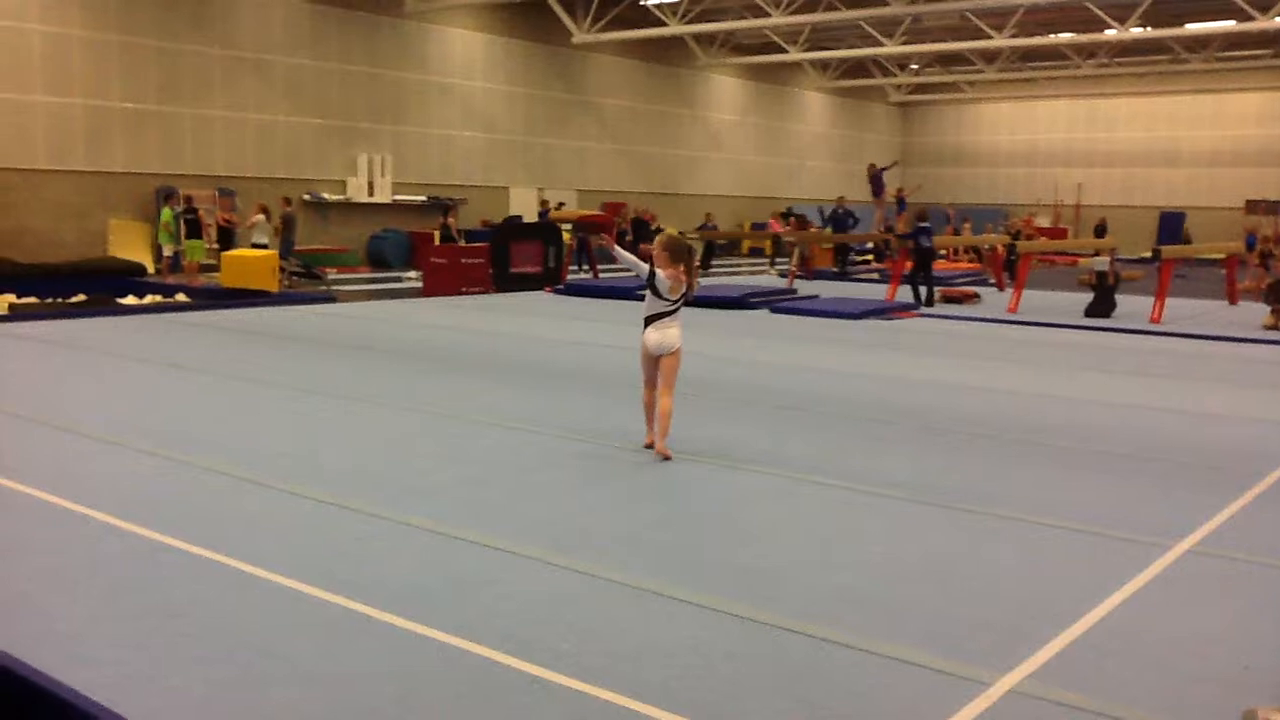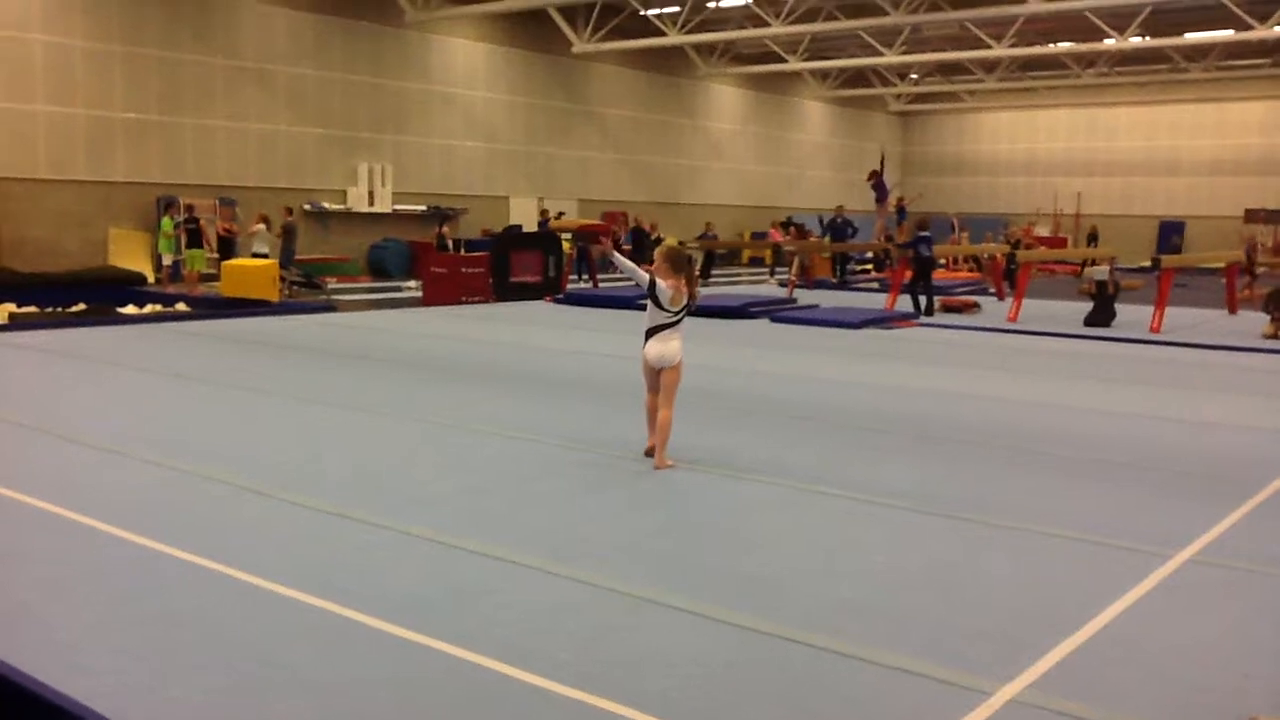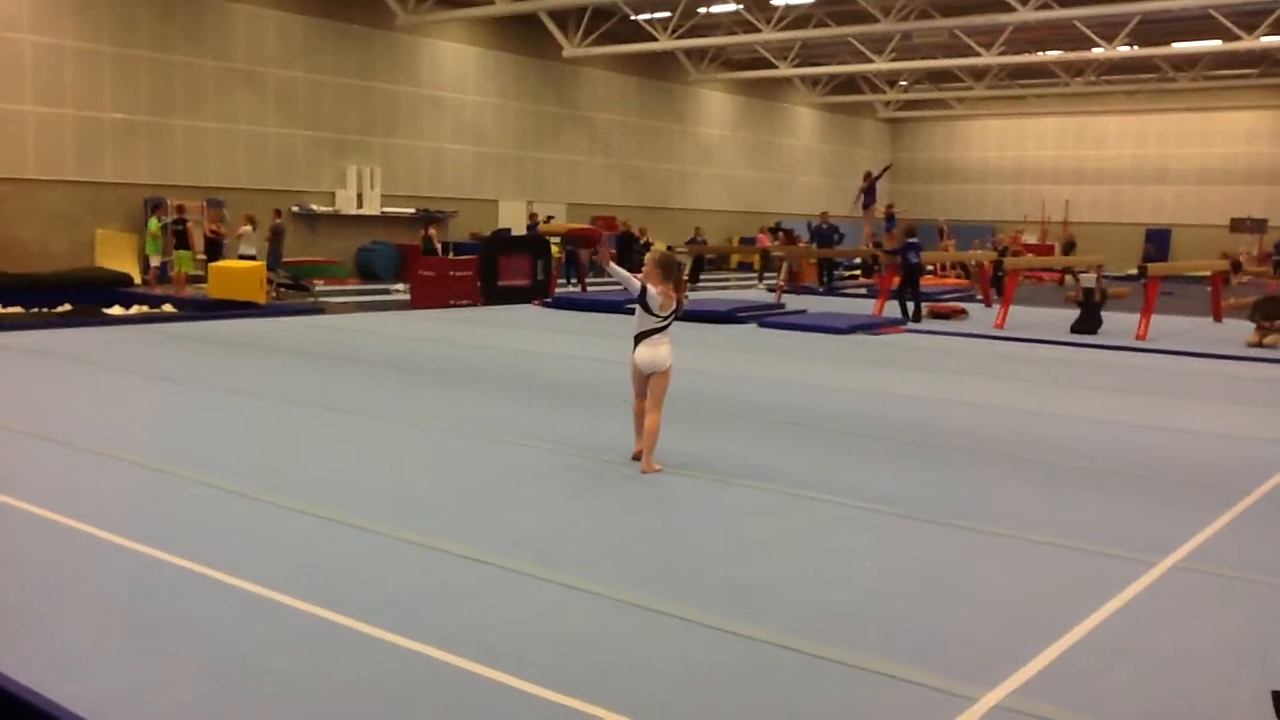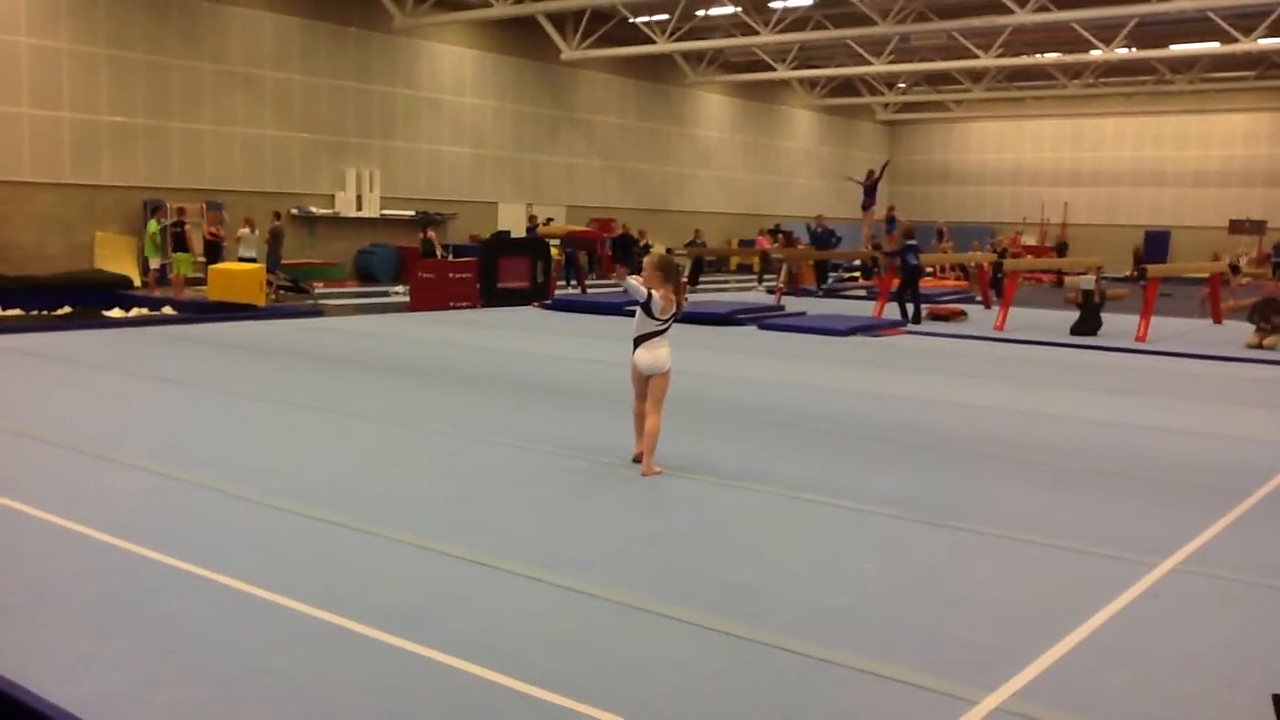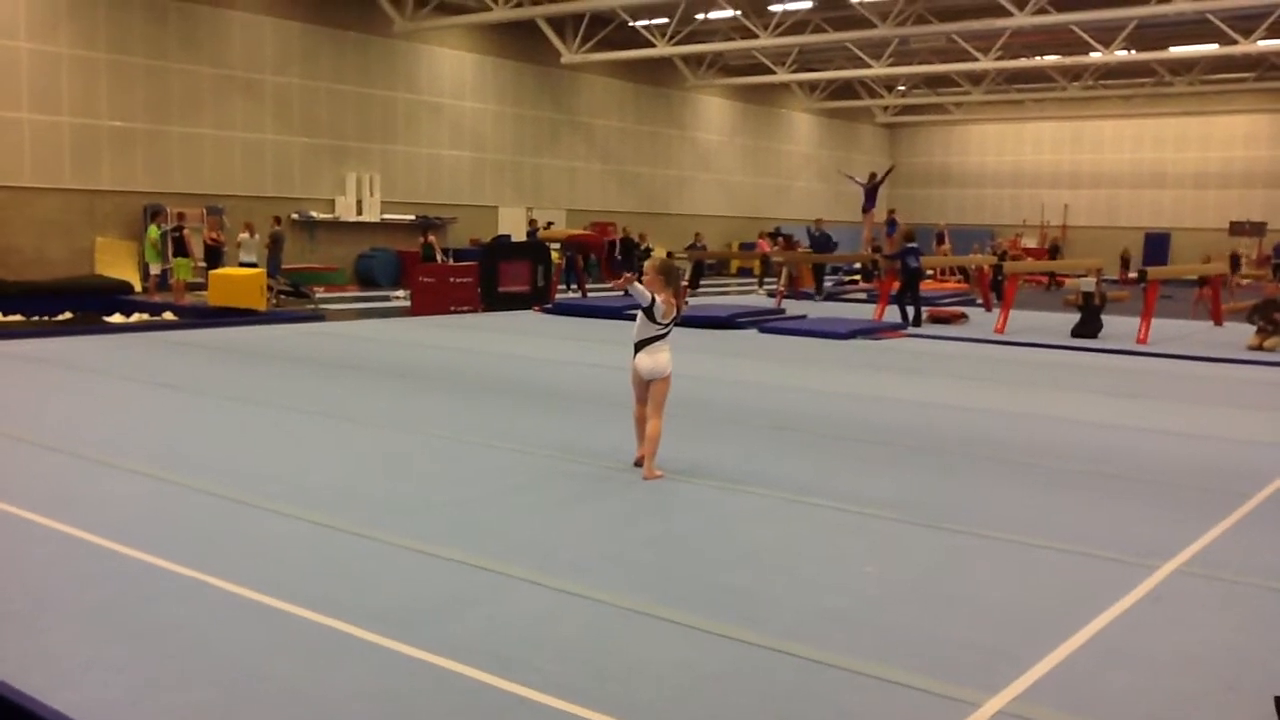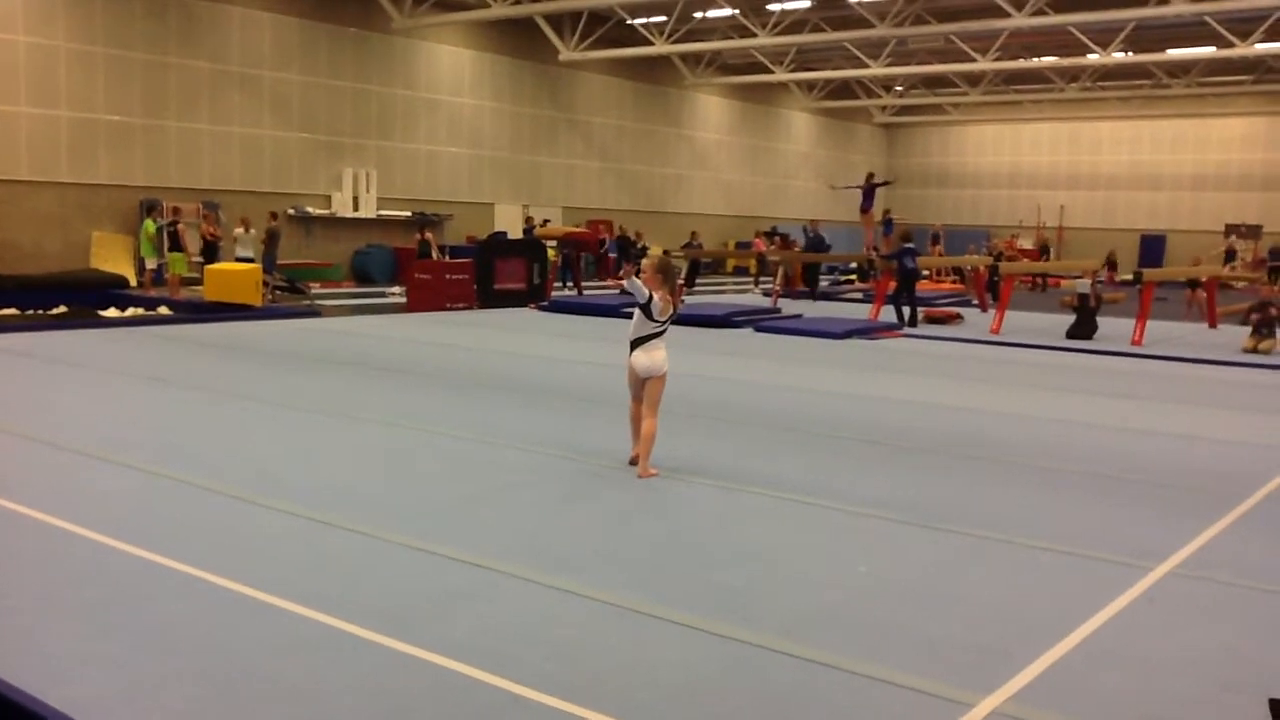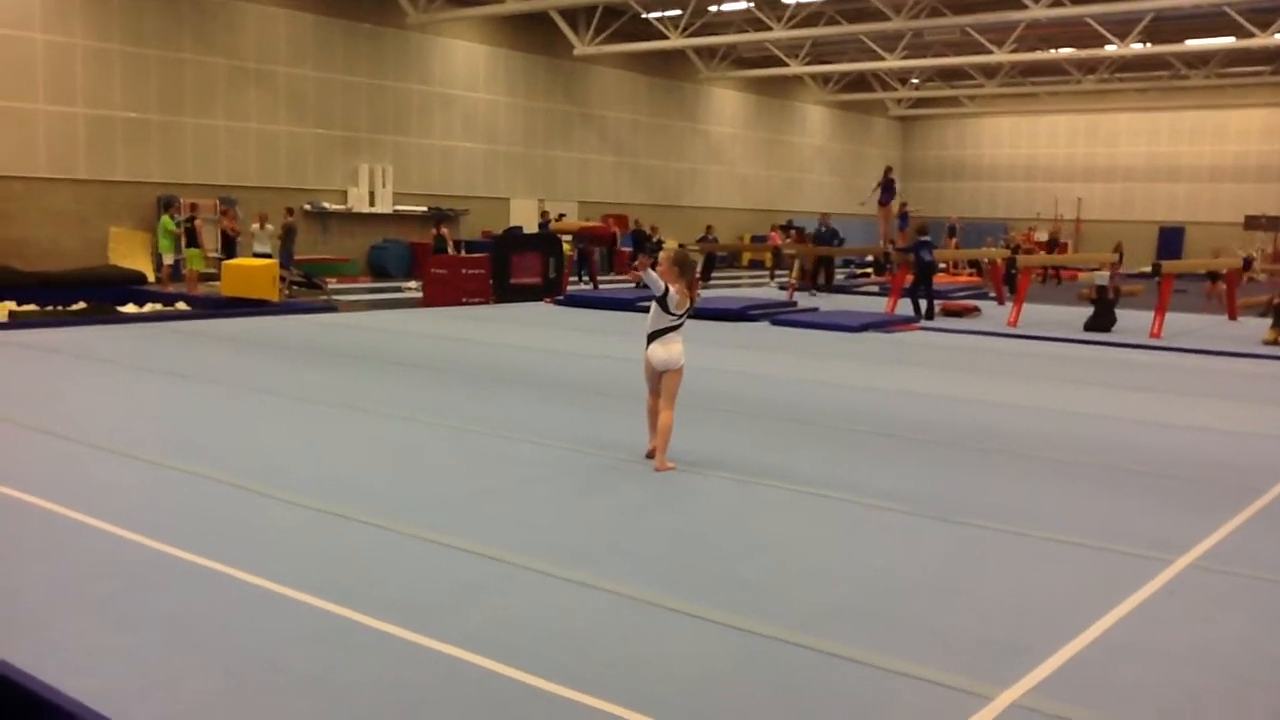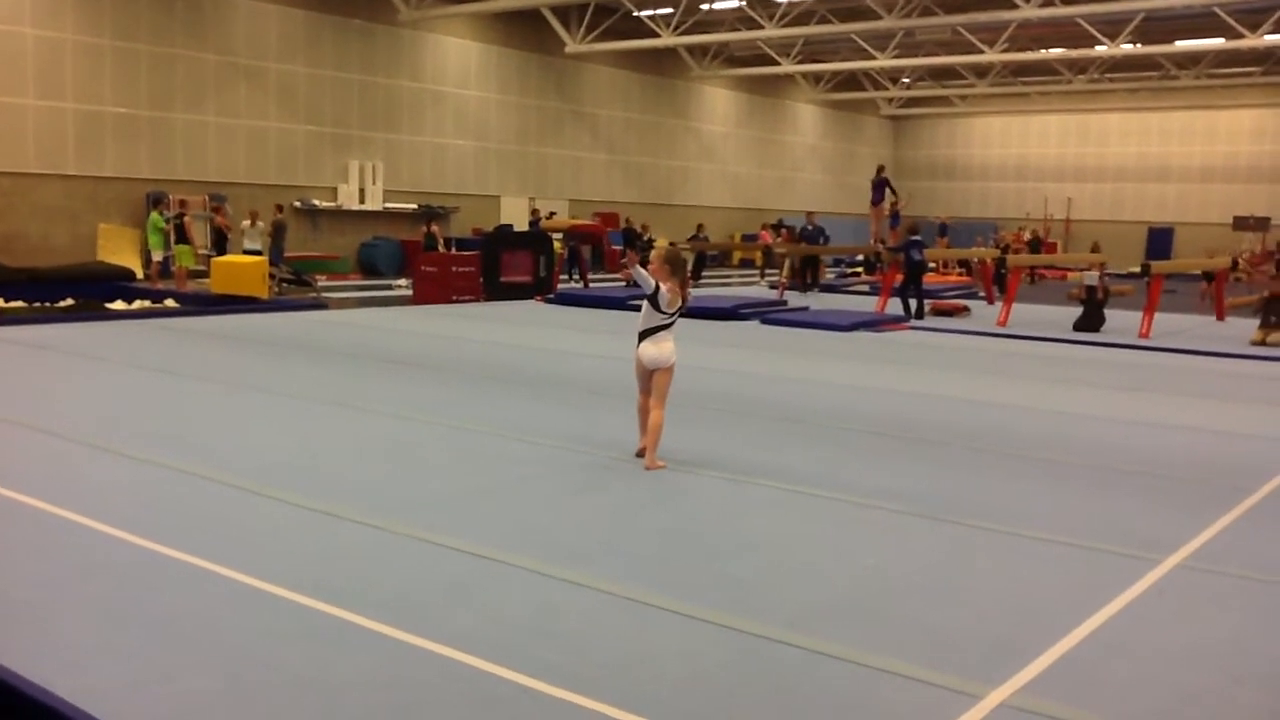
dt=0.3s
person 1, frame 1
left shoulder: (658, 276)
right shoulder: (685, 278)
left elbow: (636, 264)
right elbow: (677, 263)
left wrist: (614, 248)
right wrist: (654, 254)
left hip: (651, 335)
right hip: (672, 338)
left knee: (649, 386)
right knee: (666, 393)
left ankle: (651, 435)
right ankle: (661, 442)
person 1, frame 2
left shoulder: (658, 287)
right shoulder: (686, 290)
left elbow: (634, 271)
left wrist: (613, 254)
right wrist: (656, 274)
left hip: (653, 348)
right hip: (673, 350)
left knee: (652, 395)
right knee: (666, 405)
left ankle: (652, 441)
right ankle: (660, 456)
person 1, frame 3
left shoulder: (648, 293)
right shoulder: (674, 296)
left elbow: (628, 280)
left wrist: (608, 264)
right wrist: (642, 279)
left hip: (642, 352)
right hip: (663, 355)
left knee: (639, 400)
right knee: (654, 409)
left ankle: (639, 445)
right ankle: (647, 460)
person 1, frame 4
left shoulder: (651, 298)
right shoulder: (672, 298)
left elbow: (639, 290)
right elbow: (644, 286)
left wrist: (624, 279)
right wrist: (629, 278)
left hip: (642, 355)
right hip: (661, 357)
left knee: (639, 401)
right knee: (654, 412)
left ankle: (639, 447)
right ankle: (648, 463)
person 1, frame 5
left shoulder: (655, 303)
right shoulder: (672, 302)
left elbow: (642, 294)
right elbow: (646, 292)
left wrist: (630, 284)
right wrist: (630, 284)
left hip: (643, 359)
right hip: (662, 361)
left knee: (640, 405)
right knee: (655, 416)
left ankle: (640, 452)
right ankle: (649, 467)
person 1, frame 6
left shoulder: (652, 300)
right shoulder: (668, 300)
left elbow: (640, 291)
left wrist: (628, 278)
right wrist: (625, 282)
left hip: (639, 357)
right hip: (659, 360)
left knee: (636, 403)
right knee: (650, 414)
left ankle: (636, 450)
right ankle: (644, 465)
person 1, frame 7
left shoulder: (668, 293)
right shoulder: (686, 293)
left elbow: (656, 284)
left wrist: (645, 270)
right wrist: (644, 275)
left hip: (656, 350)
right hip: (675, 352)
left knee: (653, 397)
right knee: (667, 407)
left ankle: (653, 442)
right ankle: (661, 458)
person 1, frame 8
left shoulder: (659, 291)
right shoulder: (679, 293)
left elbow: (647, 281)
left wrist: (633, 267)
right wrist: (634, 272)
left hip: (647, 349)
right hip: (666, 352)
left knee: (644, 396)
right knee: (658, 405)
left ankle: (643, 442)
right ankle: (651, 457)
